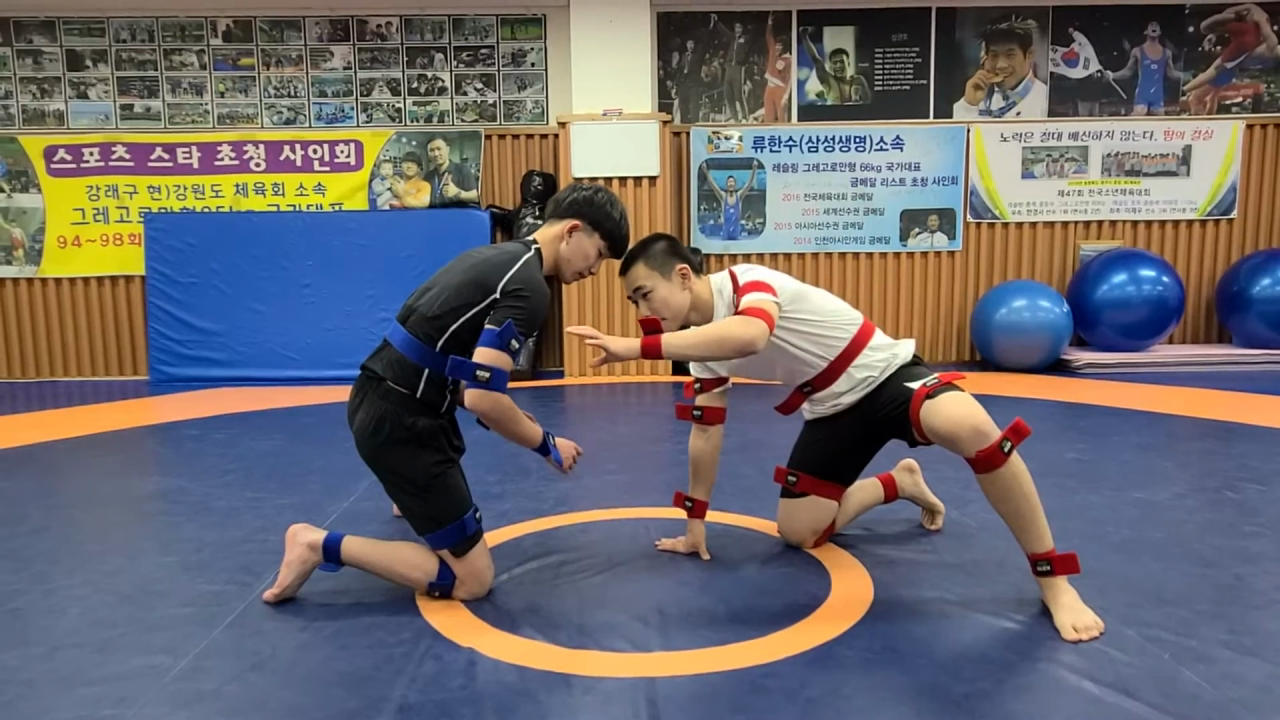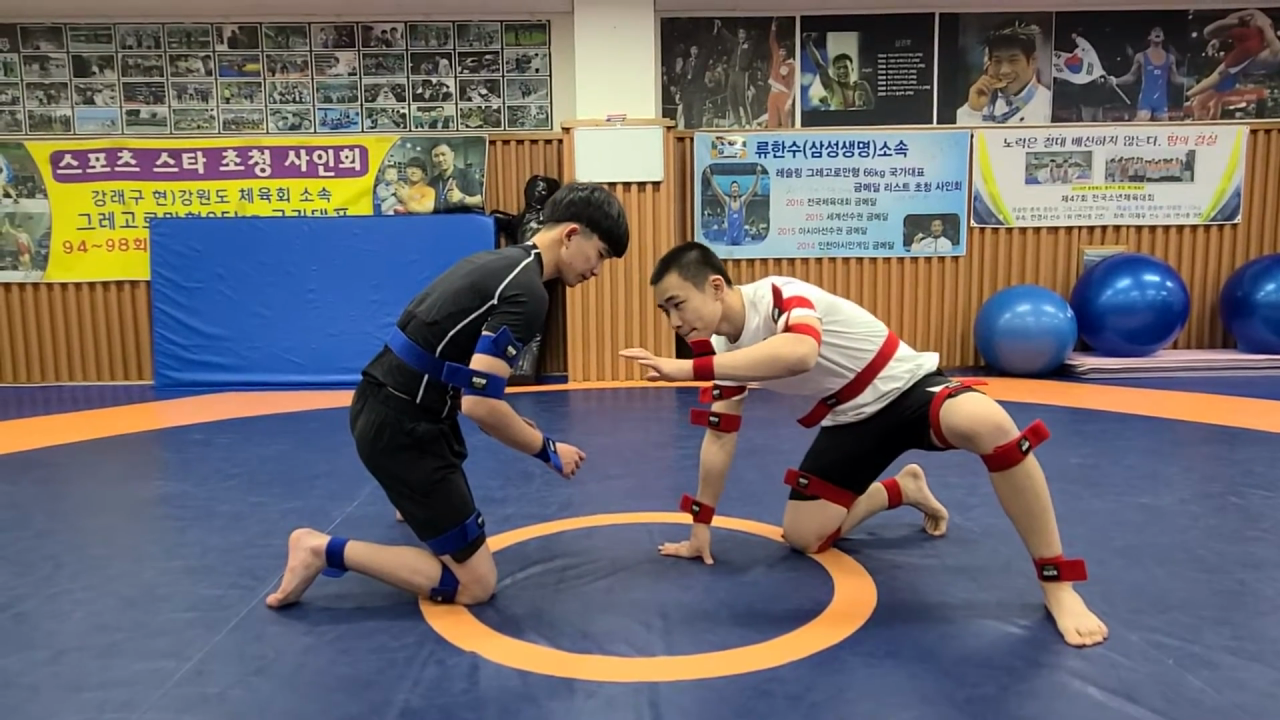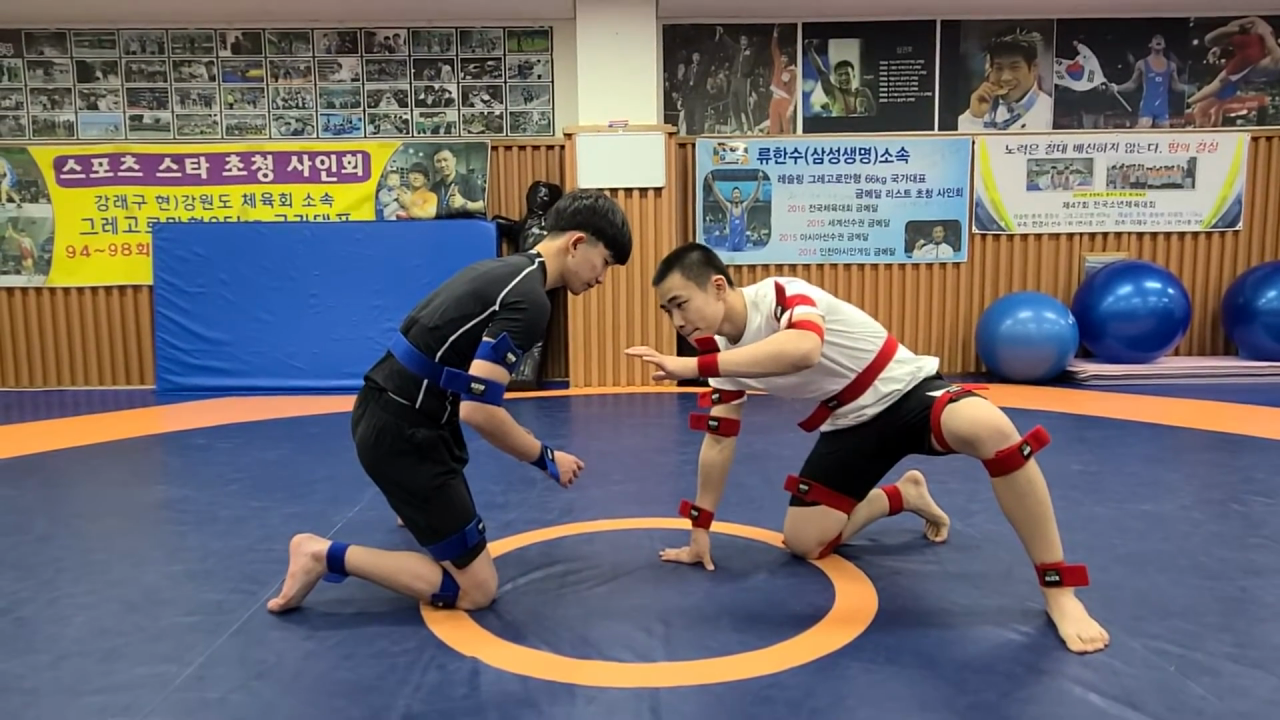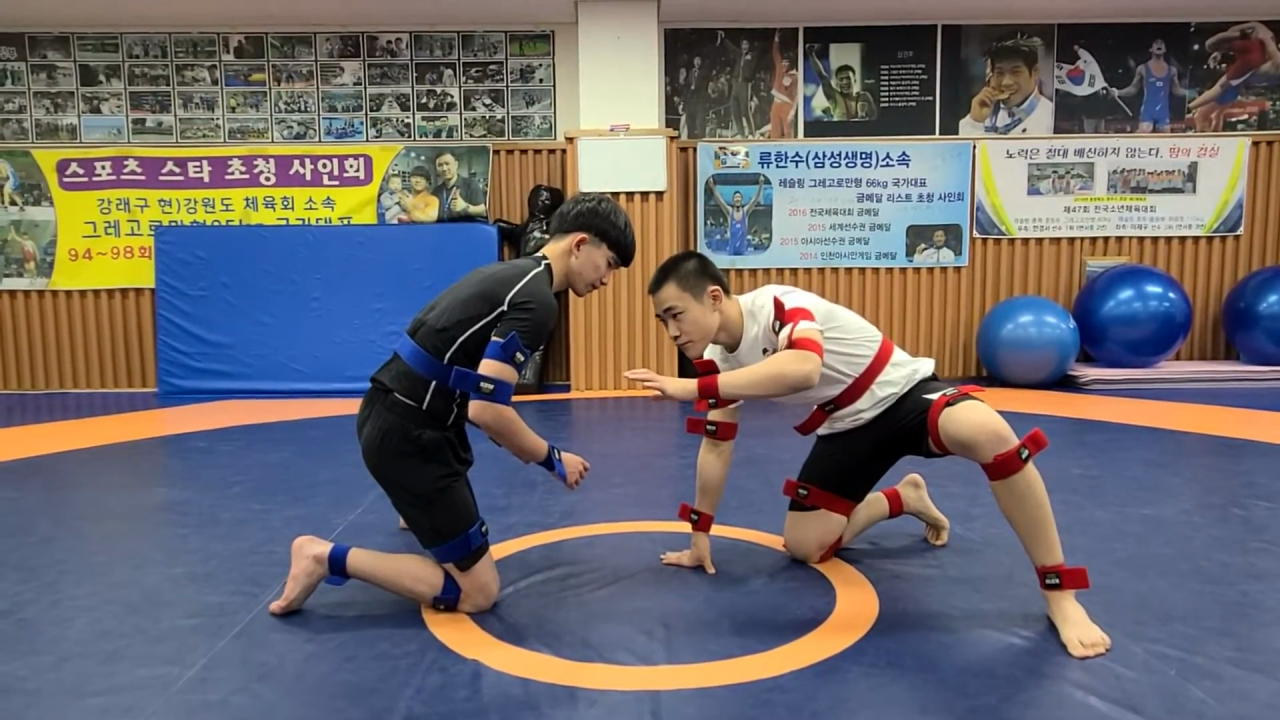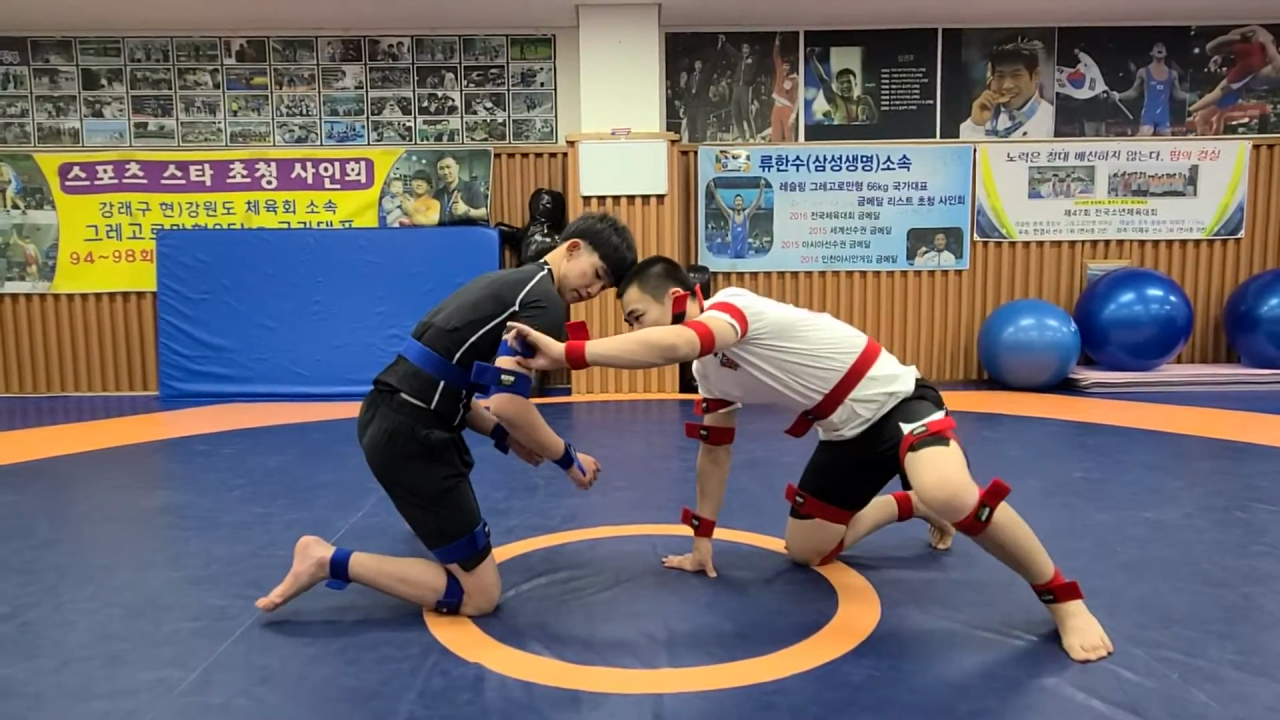
dt=1s
person 1, frame 1
left shoulder: (745, 283)
right shoulder: (701, 342)
left elbow: (750, 336)
right elbow: (706, 431)
left wrist: (637, 346)
right wrist: (696, 524)
left hip: (885, 375)
right hip: (832, 411)
left knee: (973, 429)
right knee: (798, 533)
left ankle: (1053, 580)
right ankle: (898, 484)
person 1, frame 2
left shoulder: (778, 295)
right shoulder: (724, 348)
left elbow: (800, 353)
right elbow: (720, 437)
left wrist: (689, 368)
right wrist: (700, 527)
left hip: (907, 387)
right hip: (850, 421)
left knee: (988, 425)
right knee: (803, 537)
left ankle: (1057, 585)
right ankle: (902, 488)
person 1, frame 3
left shoulder: (780, 294)
right shoulder: (723, 349)
left elbow: (804, 349)
right elbow: (719, 440)
left wrist: (692, 366)
right wrist: (700, 531)
left hip: (907, 391)
right hip: (850, 425)
left knee: (990, 430)
right knee: (803, 543)
left ankle: (1059, 592)
right ankle: (903, 496)
person 1, frame 4
left shoulder: (777, 305)
right shoulder: (717, 357)
left elbow: (803, 368)
right elbow: (716, 445)
left wrist: (691, 387)
right wrist: (699, 535)
left hip: (903, 393)
right hip: (847, 427)
left knee: (988, 434)
right knee: (804, 547)
left ankle: (1060, 594)
right ankle: (904, 498)
person 1, frame 5
left shoulder: (729, 306)
right shoulder: (708, 368)
left elbow: (676, 343)
right elbow: (715, 451)
left wrist: (567, 352)
right wrist: (702, 542)
left hip: (894, 402)
right hip: (848, 433)
left knee: (952, 496)
right knee: (804, 550)
left ankle: (1063, 599)
right ankle: (908, 503)
person 2, frame 1
left shoulder: (497, 255)
right shoulder: (528, 287)
right elbow: (482, 397)
left wrist: (502, 417)
right wrist: (548, 445)
left hip: (379, 397)
right hip: (399, 419)
right knee: (471, 579)
left ankle: (414, 496)
right ankle: (321, 545)
person 2, frame 2
left shoulder: (500, 261)
right shoulder: (526, 292)
right elbow: (479, 403)
left wrist: (508, 423)
right wrist: (548, 451)
left hip: (384, 405)
right hip: (400, 425)
right knee: (475, 584)
left ankle: (417, 500)
right ankle: (325, 550)
person 2, frame 3
left shoulder: (504, 269)
right shoulder: (528, 300)
right elbow: (478, 410)
left wrist: (516, 437)
right wrist: (546, 459)
left hip: (386, 411)
right hip: (402, 431)
right knee: (476, 589)
left ankle: (418, 506)
right ankle: (327, 556)
person 2, frame 4
left shoulder: (509, 273)
right shoulder: (536, 300)
right elbow: (487, 409)
left wrist: (516, 441)
right wrist: (553, 460)
left hip: (389, 413)
right hip: (408, 433)
right knee: (477, 592)
left ankle: (421, 508)
right ankle: (328, 558)
person 2, frame 5
left shoulder: (509, 282)
right shoulder: (545, 303)
right elbow: (508, 403)
left wrist: (504, 436)
right wrist: (569, 459)
left hip: (385, 414)
right hip: (410, 435)
right knee: (478, 595)
right ankle: (330, 560)
